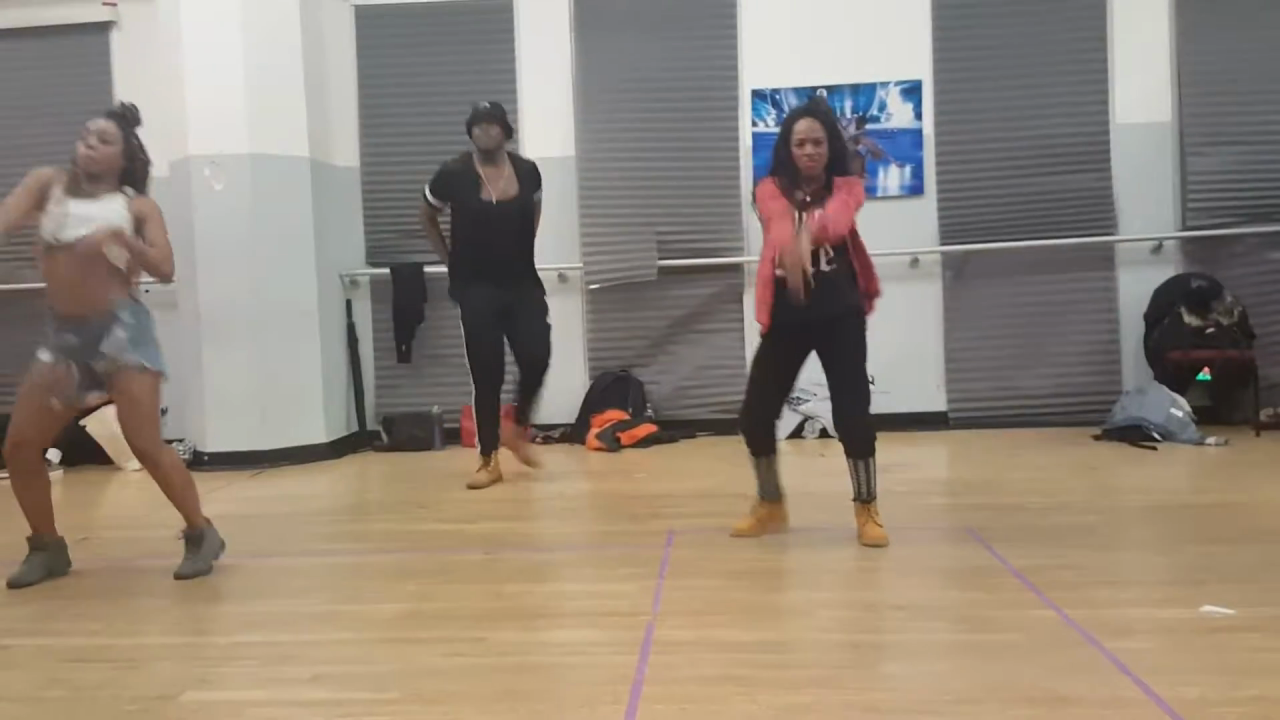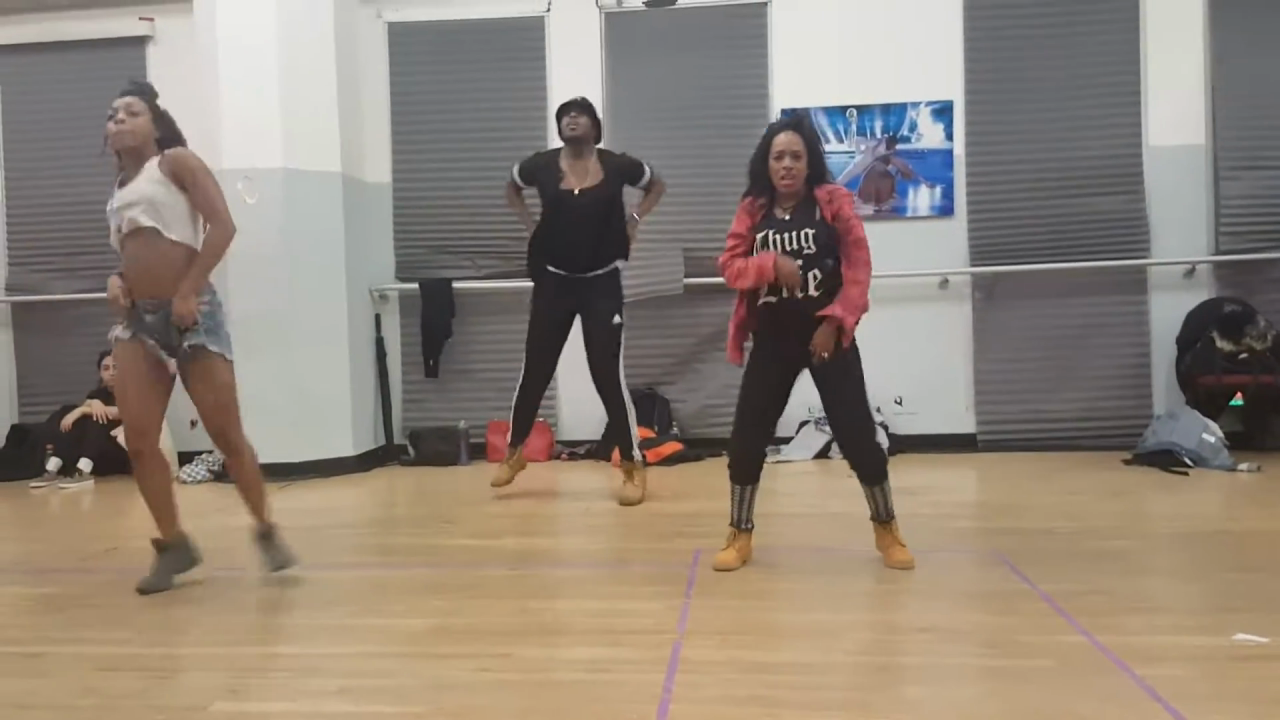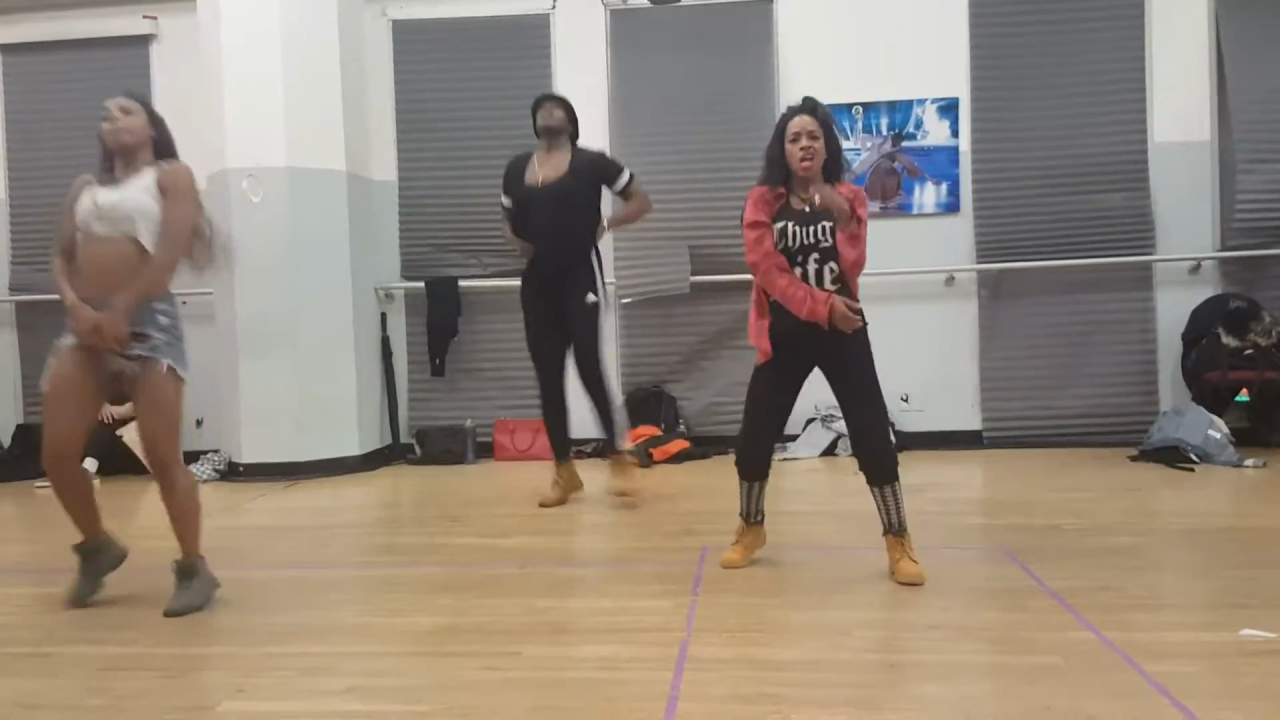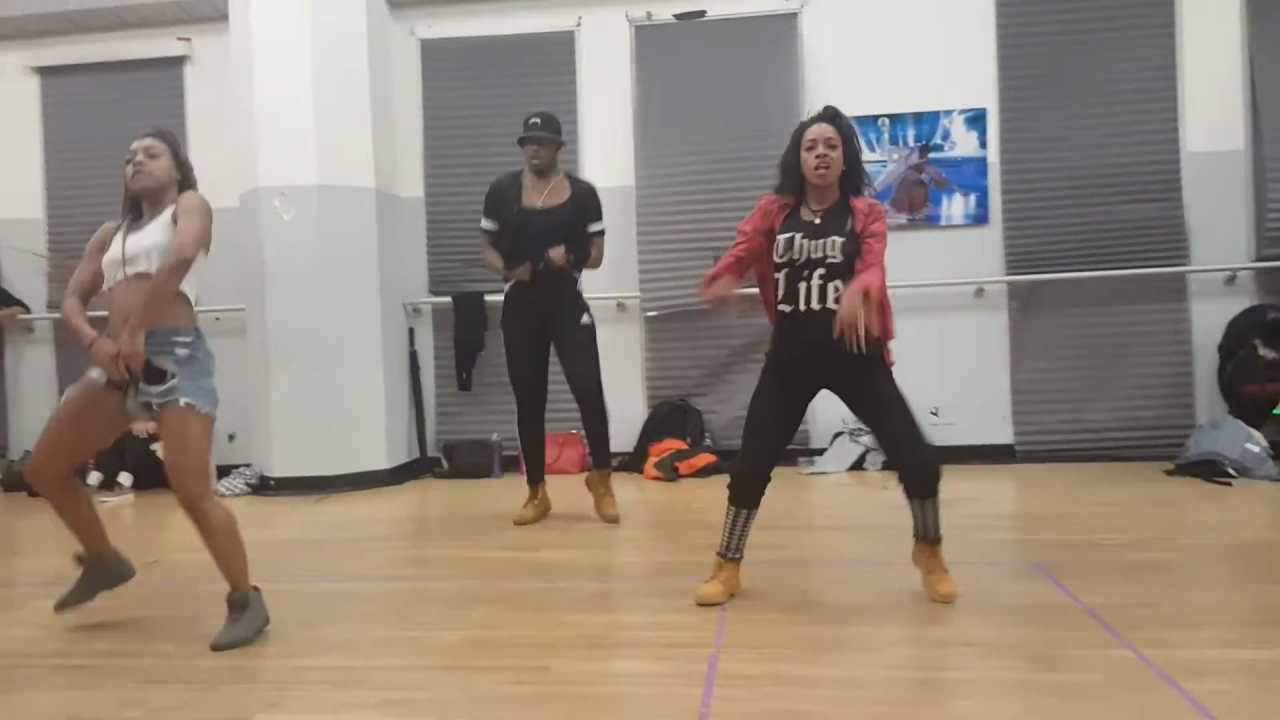
dt=0.7s
person 1, frame 1
left shoulder: (140, 206)
right shoulder: (47, 182)
left elbow: (166, 269)
left wrist: (121, 238)
left hip: (123, 329)
right hip: (64, 333)
left knee: (146, 445)
left ankle: (201, 536)
right ankle: (47, 547)
person 1, frame 2
left shoulder: (175, 162)
right shoulder: (118, 191)
left elbow: (222, 227)
left wrist: (186, 290)
right wrist: (117, 280)
left hip: (191, 314)
right hip: (136, 321)
left knee: (226, 434)
right knee: (139, 440)
left ankle: (268, 533)
right ankle: (174, 546)
person 1, frame 3
left shoulder: (170, 175)
right shoulder: (86, 187)
left elbow: (172, 248)
right elbow: (62, 256)
left wrist: (117, 306)
right wrist: (76, 307)
left hip: (147, 321)
right hip: (86, 327)
left knee: (164, 458)
right knee: (56, 454)
left ankle: (193, 571)
right ankle: (97, 547)
person 1, frame 4
left shoulder: (190, 206)
right shoulder: (111, 233)
left elbow: (181, 256)
right elbow: (72, 298)
left wrist: (137, 331)
right wrist: (95, 341)
left hip: (174, 355)
right hip: (115, 364)
left knee: (193, 493)
right knee: (42, 467)
left ankle: (246, 601)
right ankle: (103, 560)
person 2, frame 1
left shoulder: (847, 187)
right shoulder: (771, 188)
left elbow: (837, 222)
right elbow: (778, 225)
left wrist: (809, 230)
right wrist: (794, 240)
left hip: (839, 313)
right hip: (787, 312)
left knee: (852, 411)
right knee: (755, 414)
left ankle: (866, 508)
right ankle: (770, 503)
person 2, frame 2
left shoulder: (834, 200)
right shoulder: (752, 210)
left elbow: (858, 262)
right elbow: (730, 267)
left wrist: (837, 320)
right wrist: (770, 265)
left hip: (828, 333)
right hip: (772, 339)
left knee: (857, 435)
right knee: (747, 437)
left ankle: (886, 529)
right ankle: (740, 536)
person 2, frame 3
left shoulder: (849, 197)
right shoulder: (763, 200)
left elbow: (854, 264)
right elbow: (765, 267)
left wrist: (842, 217)
right wrist: (819, 305)
left hip: (843, 332)
right hip: (787, 333)
left knee: (873, 434)
right knee: (756, 435)
left ankle: (898, 545)
right ankle: (749, 531)
person 2, frame 4
left shoulder: (867, 212)
right shoulder: (773, 211)
left elbow: (873, 269)
right elbow: (740, 256)
left wrist: (858, 296)
right wrist: (720, 282)
left hip: (857, 350)
right hip: (790, 356)
left knee: (915, 456)
right knee: (753, 461)
left ankle: (929, 555)
right ankle: (726, 567)
person 3, frame 1
left shoulder: (526, 171)
right shoulder: (453, 173)
right elbow: (428, 218)
left wrist: (525, 250)
right wrist: (450, 258)
left hip: (521, 281)
right hip: (475, 287)
left knee: (536, 359)
right knee: (486, 373)
left ankle: (519, 428)
right ankle: (488, 461)
person 3, frame 2
left shoulder: (618, 165)
right shoulder: (541, 165)
left elbow: (656, 186)
right elbow: (512, 189)
left wrist: (633, 221)
right wrist: (532, 228)
left hip: (601, 283)
right hip: (553, 282)
left knee: (608, 375)
right knee: (536, 369)
left ankle: (633, 468)
right ankle: (514, 453)
person 3, frame 3
left shoulder: (592, 162)
right shoulder: (517, 168)
left elbow: (641, 202)
right elbow: (509, 222)
left wrist: (602, 226)
right wrist: (519, 244)
left hip: (580, 271)
right hip: (539, 276)
left knee: (589, 367)
right knee: (548, 378)
left ankle: (619, 461)
right ankle: (564, 472)
person 3, frame 4
left shoulder: (582, 193)
right shoulder: (502, 190)
left elbow: (595, 255)
right elbow: (488, 246)
left wrist: (568, 257)
right wrist: (508, 271)
left hip: (566, 299)
right hip: (521, 303)
left knee: (588, 386)
right knee: (528, 402)
left ankle: (601, 479)
right ankle: (536, 493)
